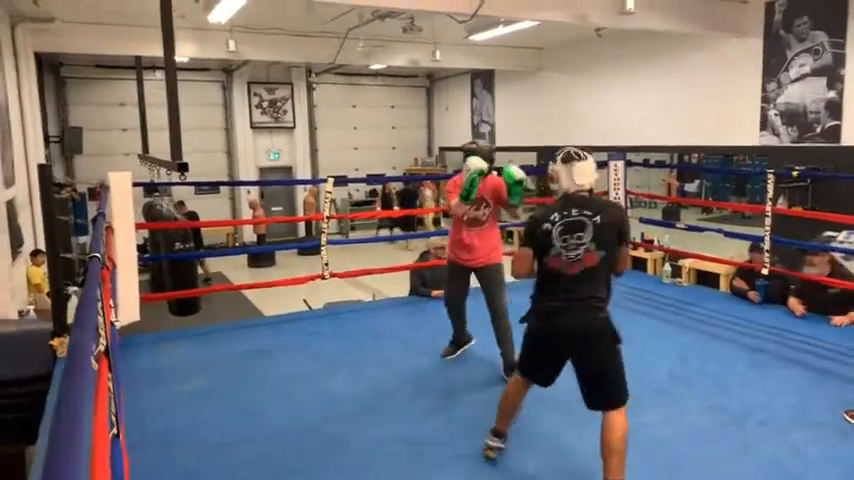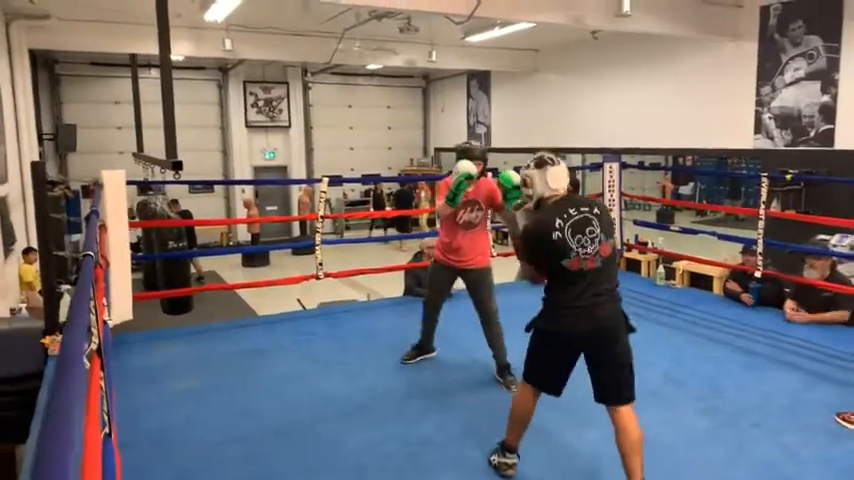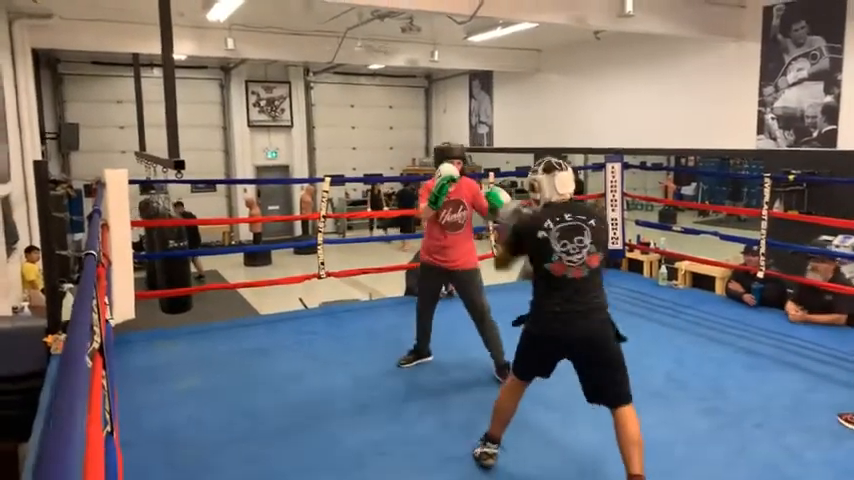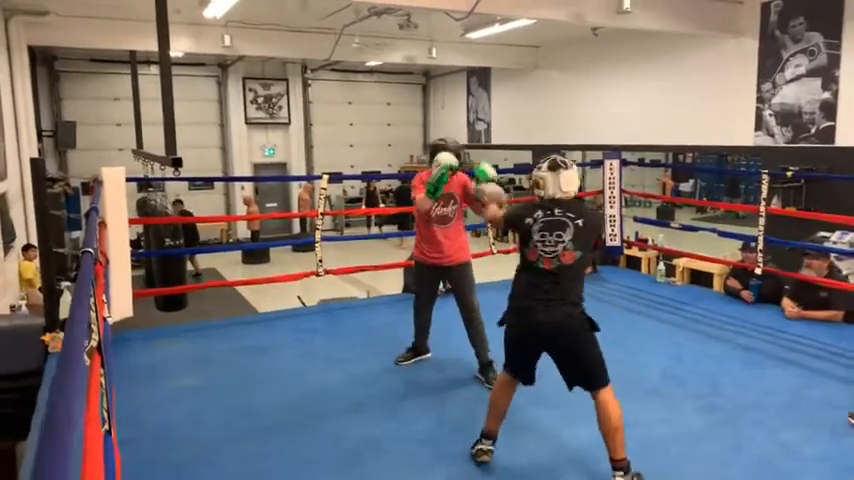
dt=0.2s
person 1, frame 1
left shoulder: (540, 218)
right shoulder: (614, 214)
left elbow: (520, 270)
right elbow: (620, 267)
left hip: (546, 318)
right hip: (591, 322)
left knee: (523, 376)
right knee: (614, 408)
left ankle: (497, 438)
person 1, frame 2
left shoulder: (536, 227)
right shoulder: (597, 208)
left elbow: (537, 278)
left wrist: (522, 242)
left hip: (560, 321)
right hip: (607, 318)
left knee: (529, 386)
right knee: (621, 406)
person 1, frame 3
left shoulder: (528, 224)
right shoulder: (596, 216)
left elbow: (500, 263)
left wrist: (510, 228)
left hip: (547, 324)
right hip: (593, 325)
left knee: (517, 380)
right knee: (622, 405)
left ankle: (490, 445)
person 1, frame 4
left shoulder: (529, 212)
right shoulder: (593, 219)
left elbow: (493, 216)
left wrist: (491, 202)
left hip: (523, 314)
right hip: (567, 318)
left knee: (509, 376)
right knee: (602, 389)
left ankle: (486, 442)
person 2, frame 1
left shoulder: (496, 183)
right shoulder: (455, 183)
left elbow: (514, 213)
right elbow: (456, 211)
left wrist: (516, 191)
right wrist: (469, 186)
left hip: (489, 257)
right hip: (458, 256)
left knee: (498, 310)
right knee: (453, 301)
left ankle: (510, 364)
right ankle: (461, 338)
person 2, frame 2
left shoulder: (489, 186)
right shoulder: (446, 184)
left elbow: (507, 217)
right elbow: (442, 213)
left wrist: (511, 197)
right wrist: (456, 188)
left hip: (477, 261)
right hip: (445, 257)
left knee: (489, 313)
right knee: (431, 305)
left ankle: (503, 367)
right ankle: (425, 346)
person 2, frame 3
left shoulder: (470, 187)
right shoulder: (429, 187)
left elbow: (488, 213)
right elbow: (424, 215)
left wrist: (497, 207)
right wrist: (440, 191)
left hip: (464, 262)
right hip: (432, 260)
left knee: (481, 312)
right knee: (424, 308)
left ankle: (501, 364)
right ankle: (421, 351)
person 2, frame 4
left shoulder: (462, 180)
right shoulder: (422, 179)
left elbow: (480, 209)
right elbow: (422, 207)
right wrist: (437, 181)
left hip: (457, 257)
right hip: (426, 257)
left knee: (470, 309)
right knee: (422, 305)
left ankle: (485, 364)
right ankle: (420, 348)
person 3, frame 1
left shoulder: (819, 37)
right shoulder: (789, 40)
left elbow: (828, 61)
right elbow: (777, 32)
left wrist: (803, 70)
right wrist: (778, 13)
left hip: (815, 84)
right hip: (795, 86)
right knee: (780, 110)
person 3, frame 2
left shoulder: (814, 41)
right shoulder: (784, 44)
left elbow: (822, 65)
right elbow: (771, 36)
left wrist: (798, 74)
right wrist: (773, 17)
left hip: (809, 88)
right hip: (789, 89)
left knee: (810, 116)
right knee: (774, 113)
person 3, frame 3
left shoulder: (817, 42)
right shoulder: (787, 45)
left elbow: (825, 65)
right elbow: (774, 36)
left wrist: (800, 75)
right wrist: (776, 17)
left hip: (812, 88)
right hip: (792, 89)
person 3, frame 4
left shoulder: (814, 38)
right shoulder: (784, 41)
left elbow: (823, 62)
right elbow: (772, 32)
left wrist: (798, 71)
right wrist: (774, 14)
left hip: (810, 84)
right hip: (789, 85)
